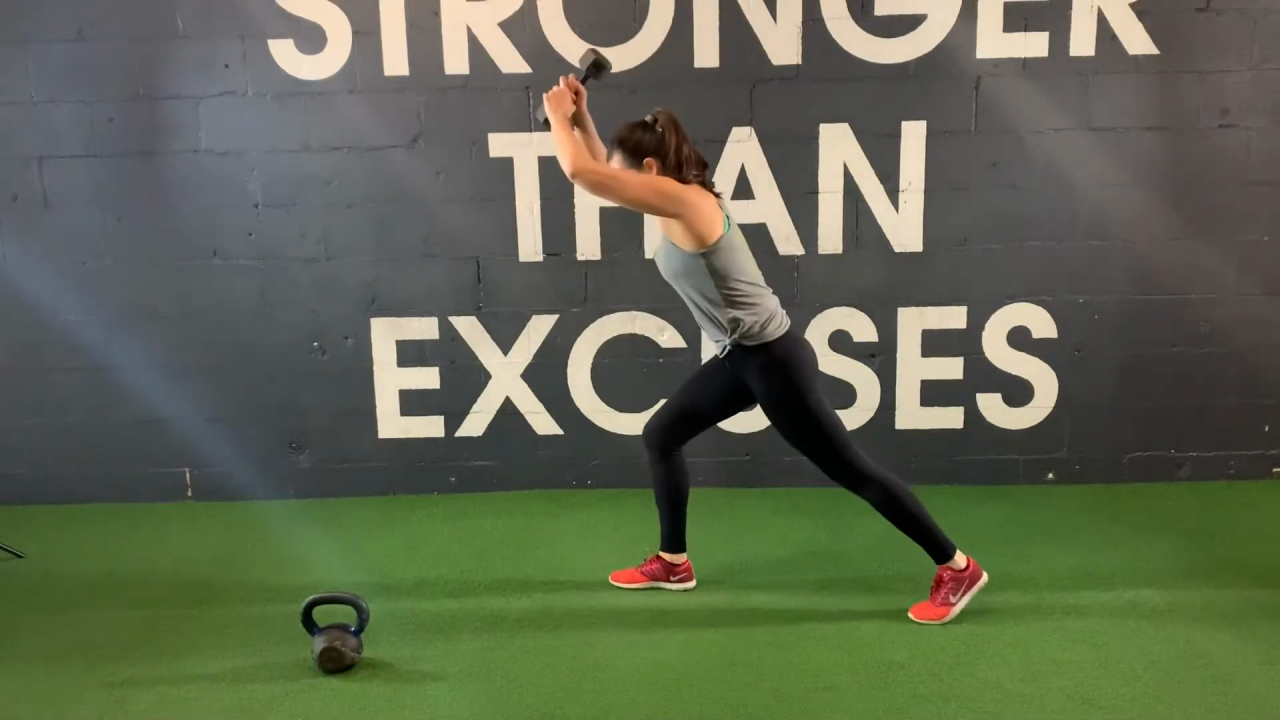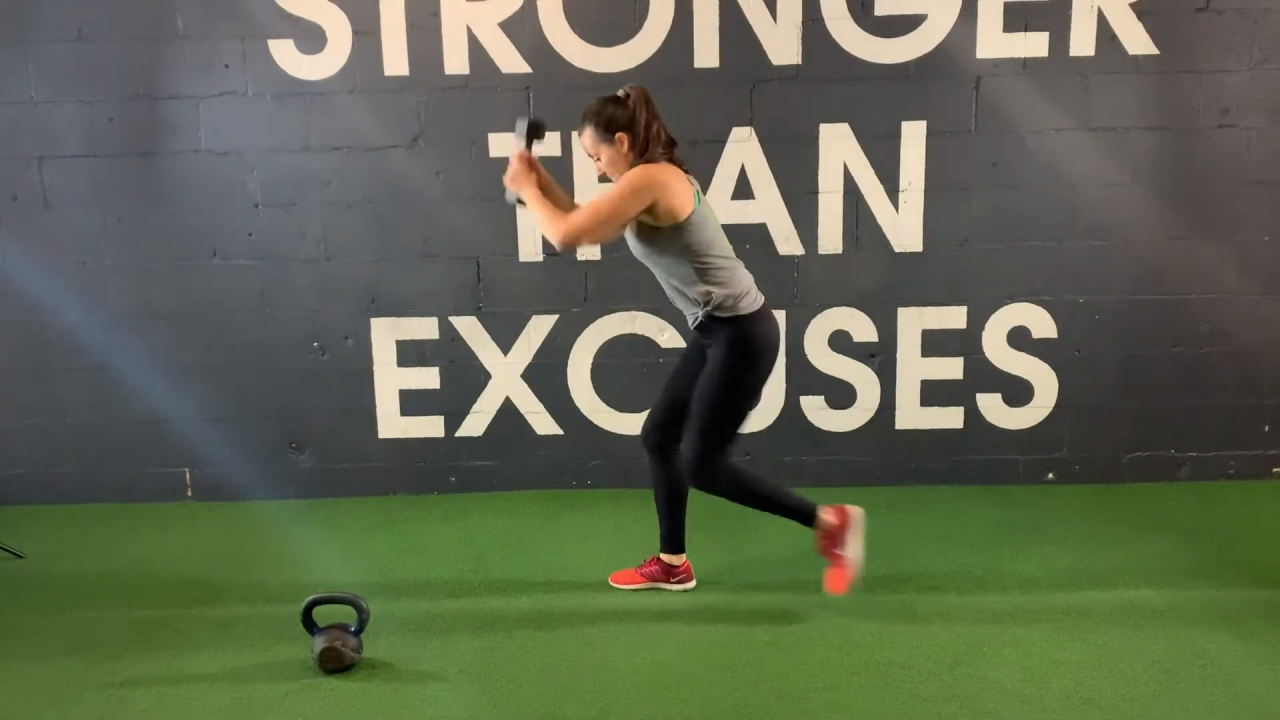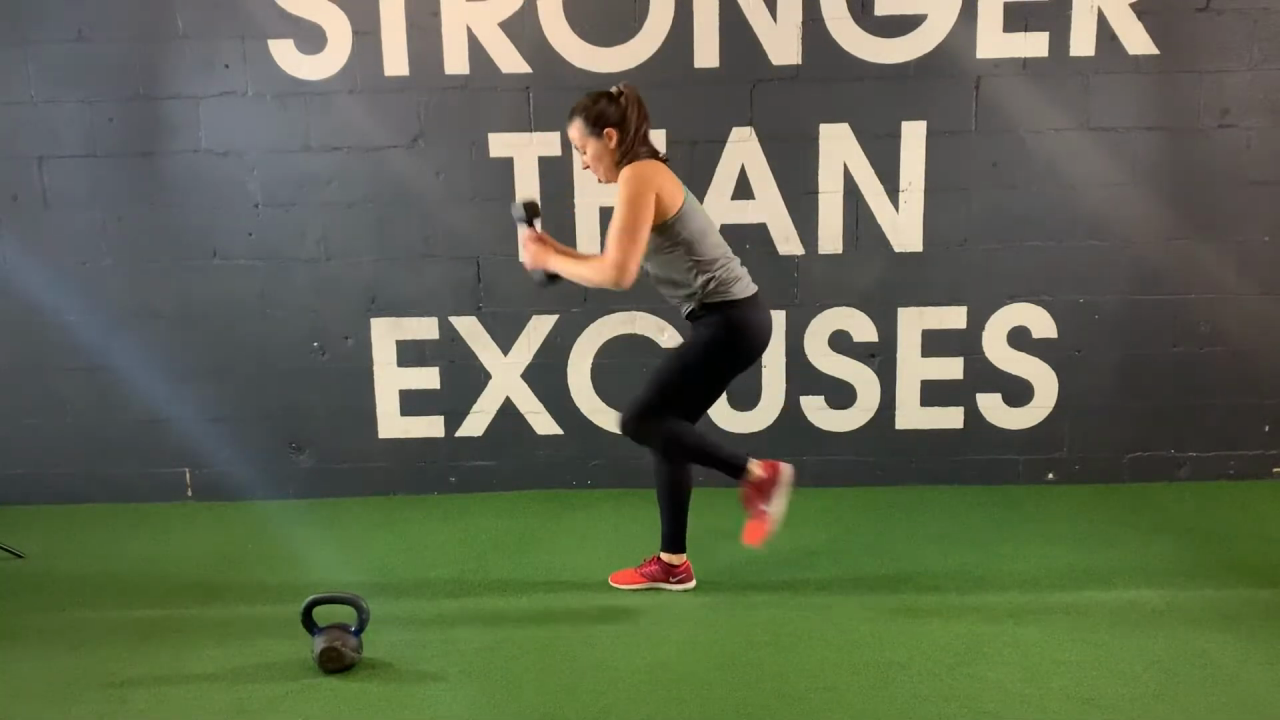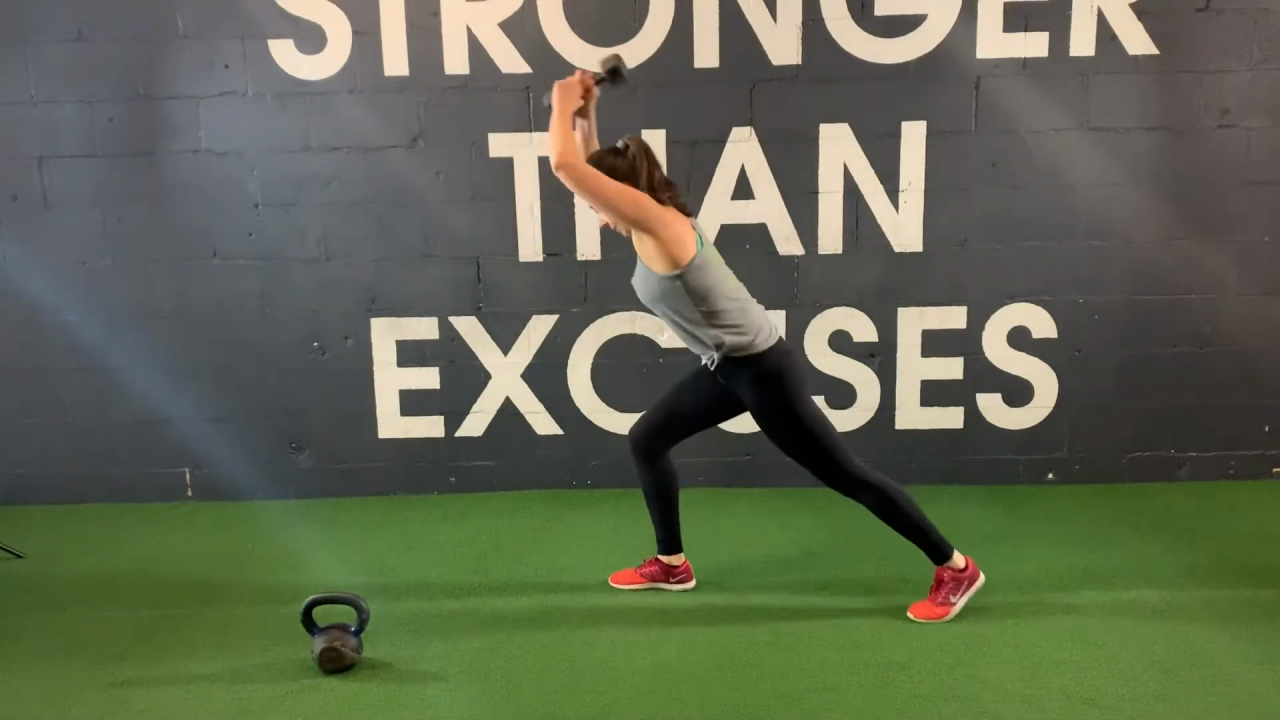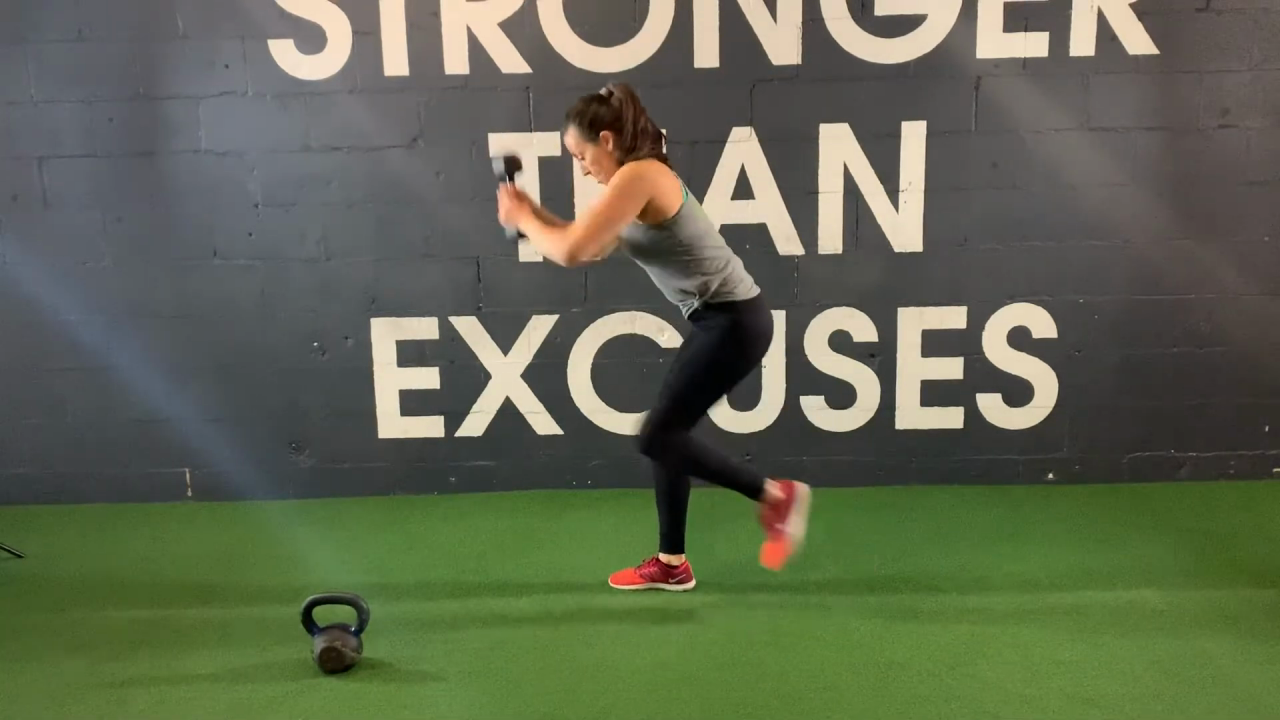
dt=0.4s
person 1, frame 1
left shoulder: (681, 199)
right shoulder: (685, 198)
left elbow: (580, 172)
right elbow: (600, 173)
left wrist: (559, 117)
right wrist: (580, 118)
left hip: (772, 358)
right hip: (741, 356)
left knee: (850, 470)
right knee: (660, 437)
left ankle: (958, 568)
right ankle: (673, 562)
person 1, frame 2
left shoulder: (649, 180)
right shoulder: (653, 177)
left elbow: (567, 236)
right elbow: (583, 221)
left wrist: (528, 190)
right wrist: (542, 183)
left hip: (742, 333)
right hip: (717, 330)
left knee: (701, 466)
right knee: (658, 437)
left ankle: (829, 522)
right ankle: (673, 562)
person 1, frame 3
left shoulder: (639, 177)
right shoulder: (643, 176)
left elbow: (616, 274)
right elbow: (624, 266)
left wrist: (553, 260)
right wrist: (558, 253)
left hip: (732, 321)
right hip: (722, 320)
left knee: (640, 422)
right knee: (661, 429)
left ankle: (757, 474)
right ankle: (672, 563)
person 1, frame 4
left shoulder: (655, 221)
right shoulder: (657, 218)
left elbow: (565, 166)
right elbow: (588, 174)
left wrist: (562, 108)
right wrist: (583, 113)
left hip: (762, 369)
right hip: (731, 365)
left knee: (843, 474)
right knee: (646, 439)
left ankle: (956, 570)
right ankle: (670, 564)
person 1, frame 5
left shoulder: (637, 177)
right shoulder: (636, 174)
left elbow: (572, 253)
right elbow: (587, 243)
left wrist: (525, 220)
right wrist: (534, 215)
left hip: (737, 320)
right hip: (718, 319)
left knee: (656, 438)
right knee: (666, 434)
left ankle: (774, 495)
right ankle: (671, 563)
